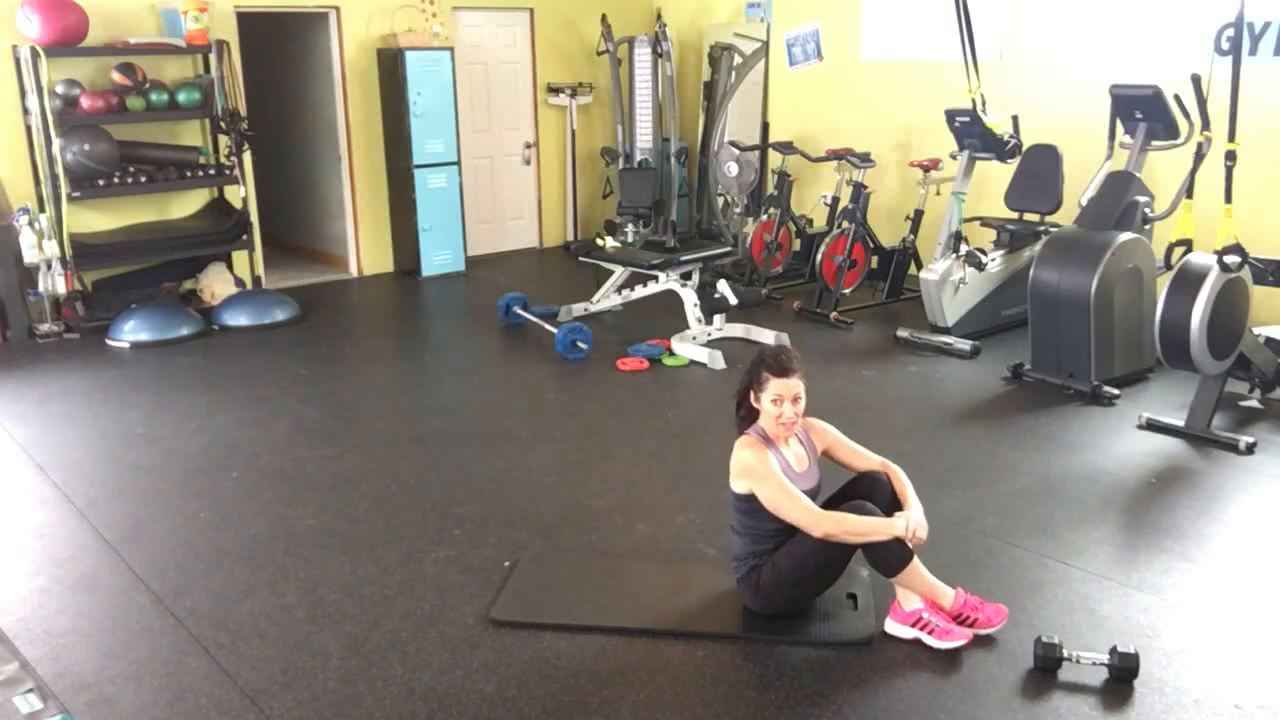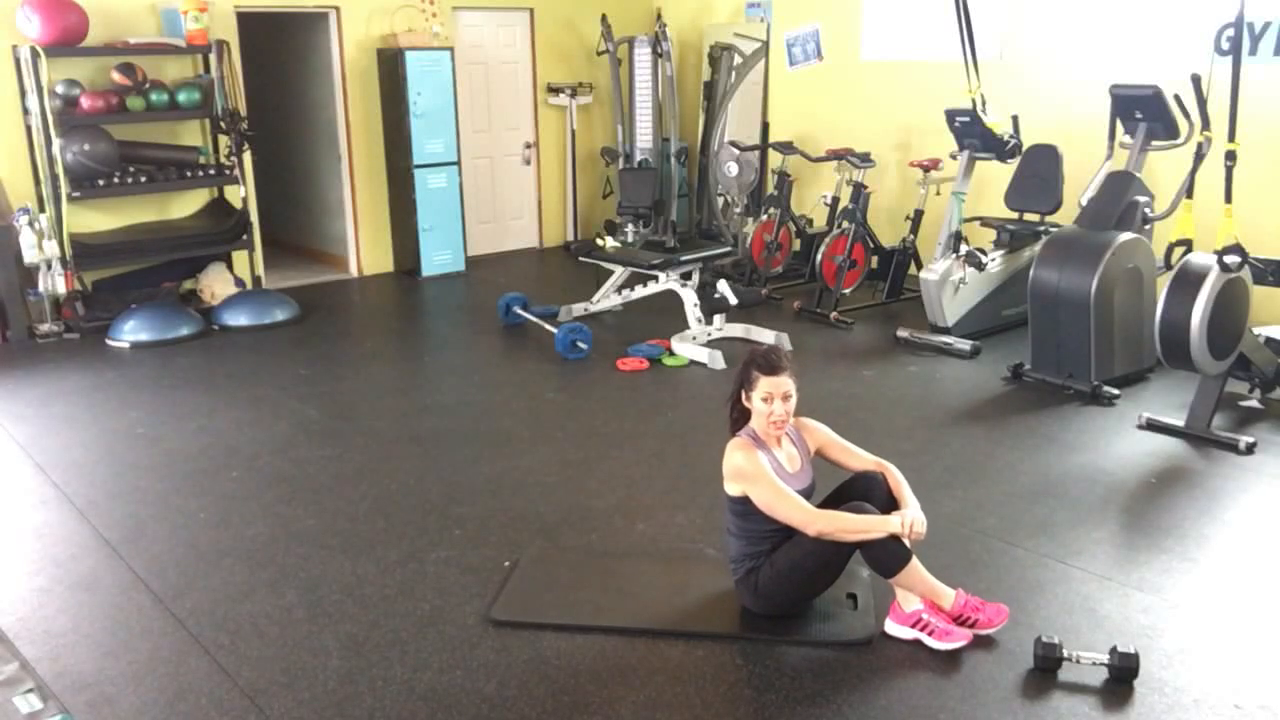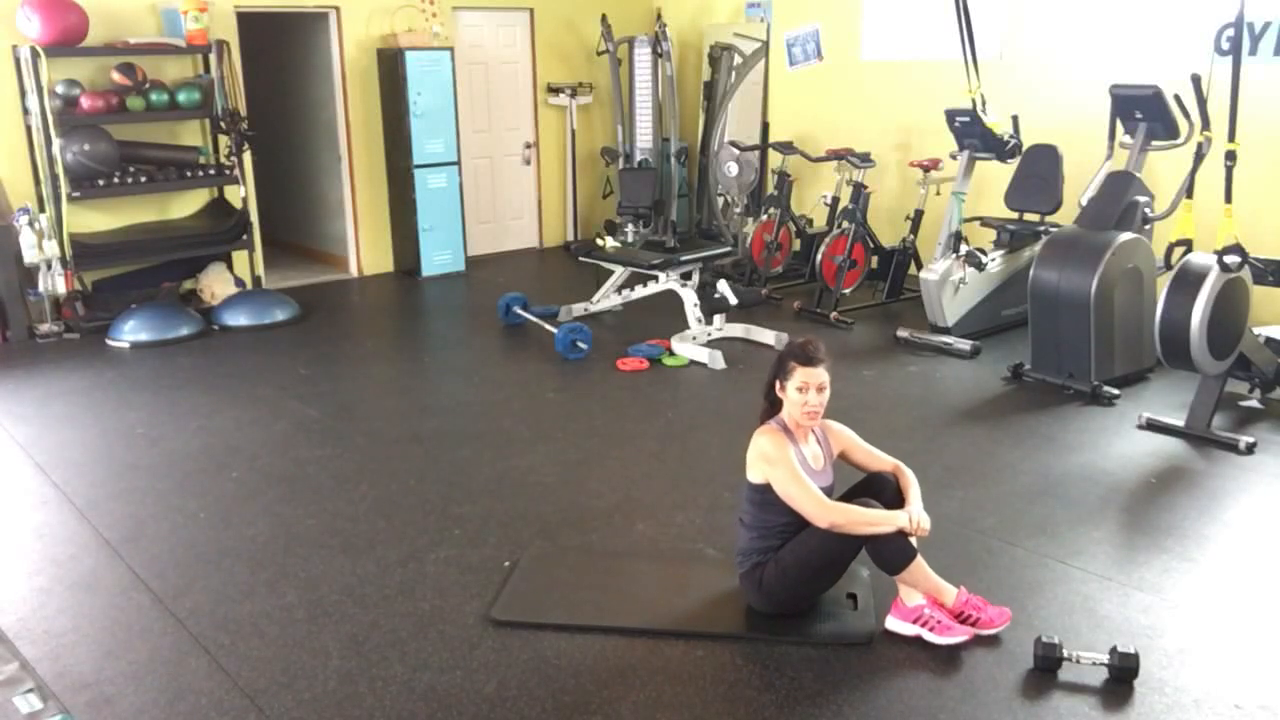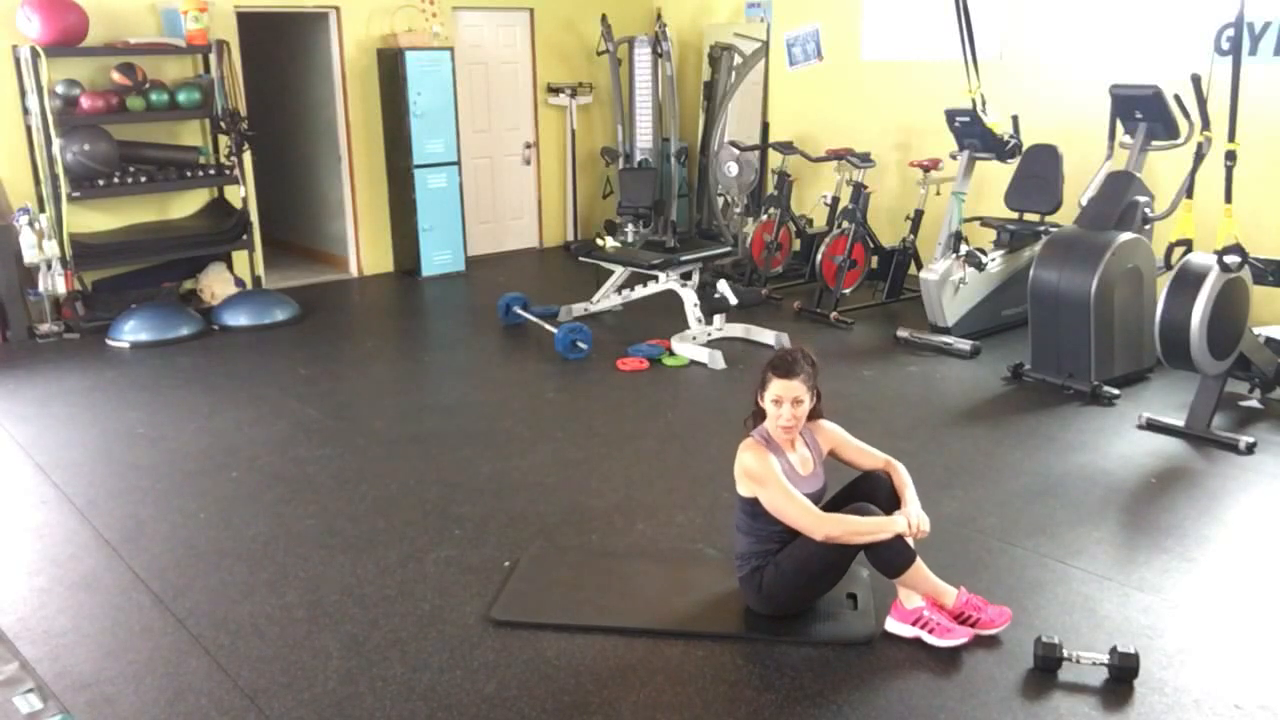
dt=1s
person 1, frame 1
left shoulder: (810, 431)
right shoulder: (751, 455)
left elbow: (888, 468)
right elbow: (821, 525)
left wrist: (913, 510)
right wrist: (898, 526)
left hip: (797, 555)
right hip: (764, 582)
left knee: (875, 484)
right knee: (860, 514)
left ankle: (909, 608)
right ankle: (948, 602)
person 1, frame 2
left shoulder: (804, 431)
right shoulder: (742, 456)
left elbow: (882, 467)
right elbow: (814, 523)
left wrist: (910, 506)
right wrist: (892, 523)
left hip: (796, 553)
right hip: (763, 583)
left knee: (871, 483)
right knee: (857, 514)
left ankle: (909, 608)
right ankle: (948, 602)
person 1, frame 3
left shoulder: (828, 433)
right shoulder: (770, 443)
left elbow: (899, 469)
right elbow: (826, 516)
left wrist: (914, 506)
right wrist: (900, 519)
left hip: (803, 555)
right hip: (768, 580)
left knee: (884, 484)
right knee: (866, 512)
left ankle: (912, 606)
right ankle: (950, 601)
person 1, frame 4
left shoulder: (818, 432)
right shoulder: (754, 457)
left elbow: (891, 466)
right elbow: (822, 528)
left wrist: (911, 505)
right wrist: (897, 523)
left hip: (800, 553)
right hip: (767, 583)
left knee: (878, 484)
right knee: (862, 516)
left ankle: (911, 606)
right ankle: (949, 600)
